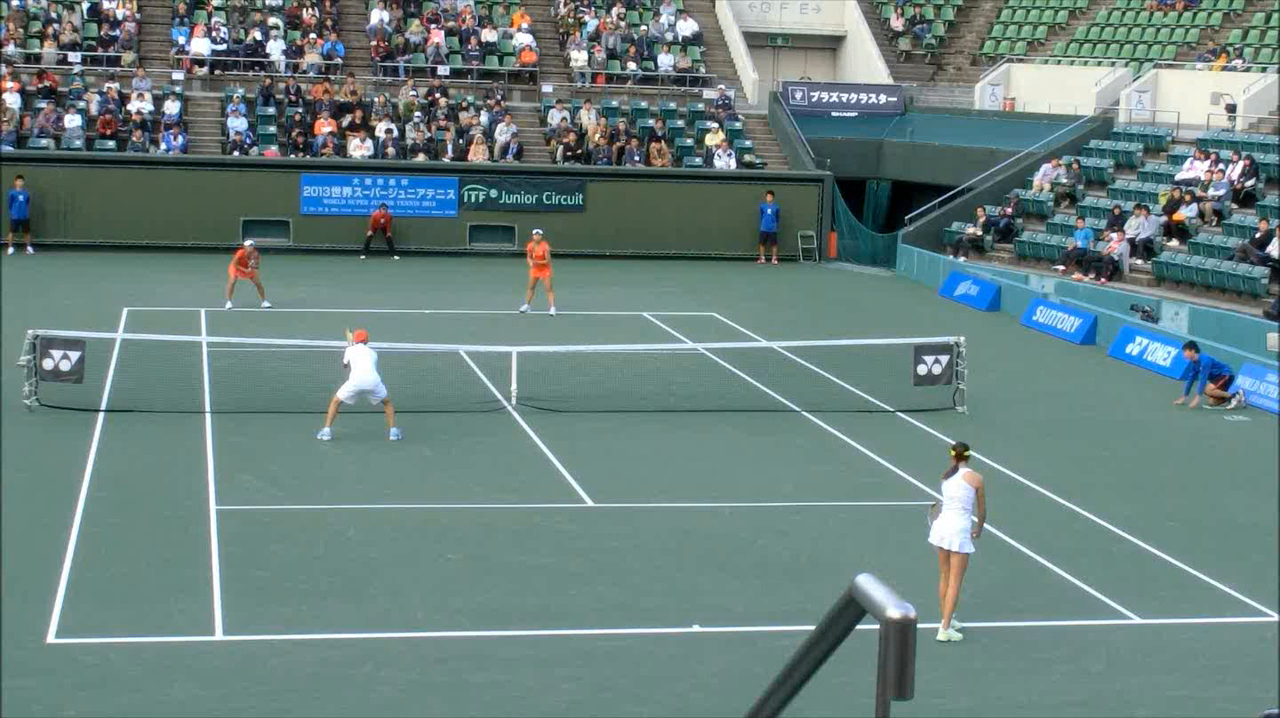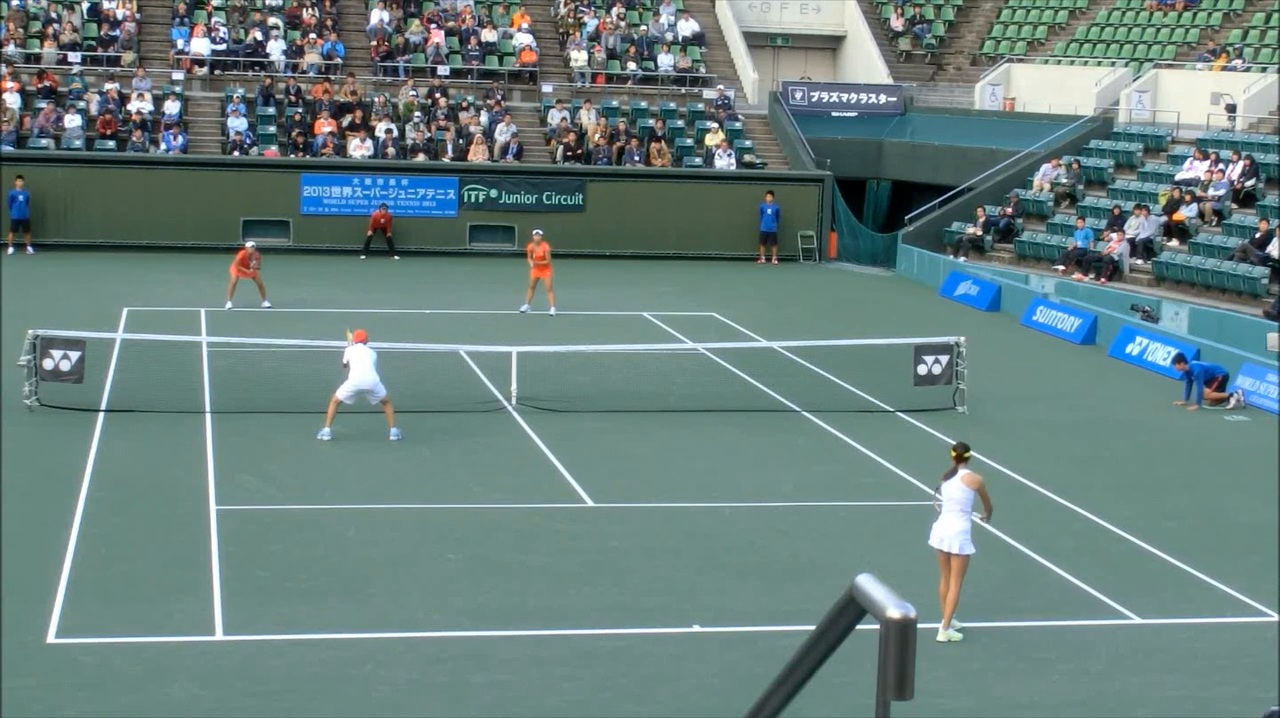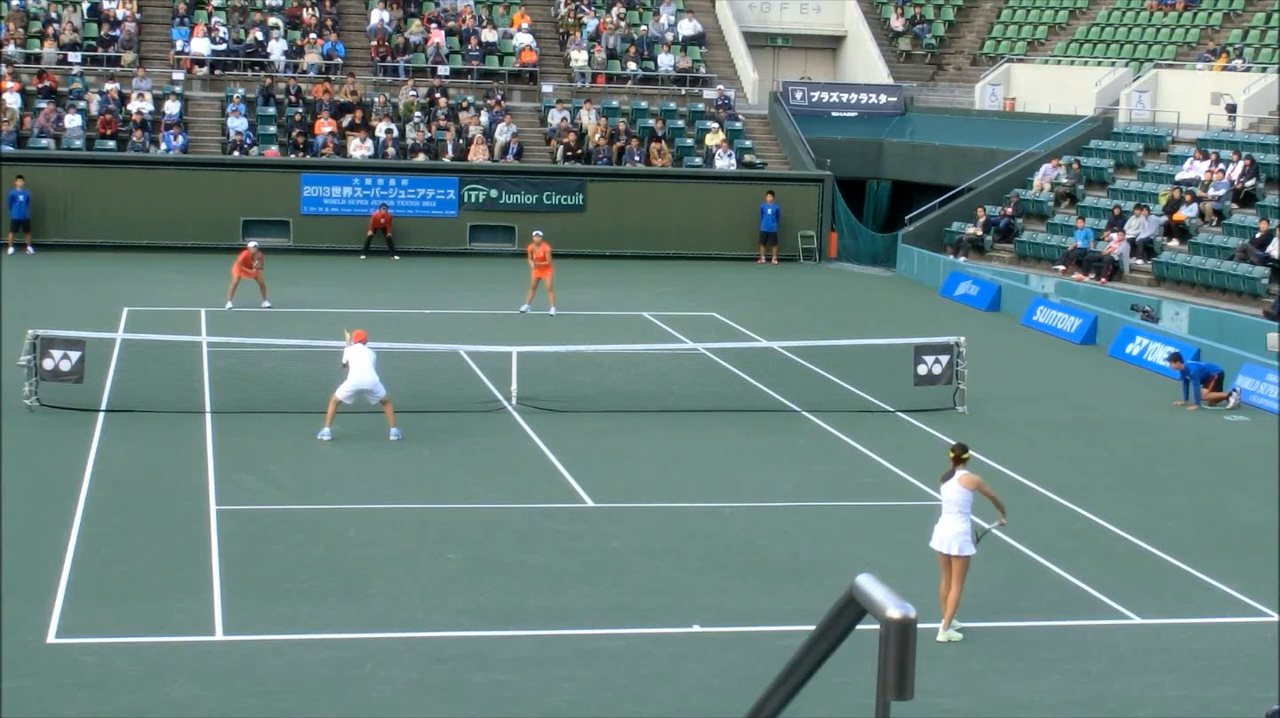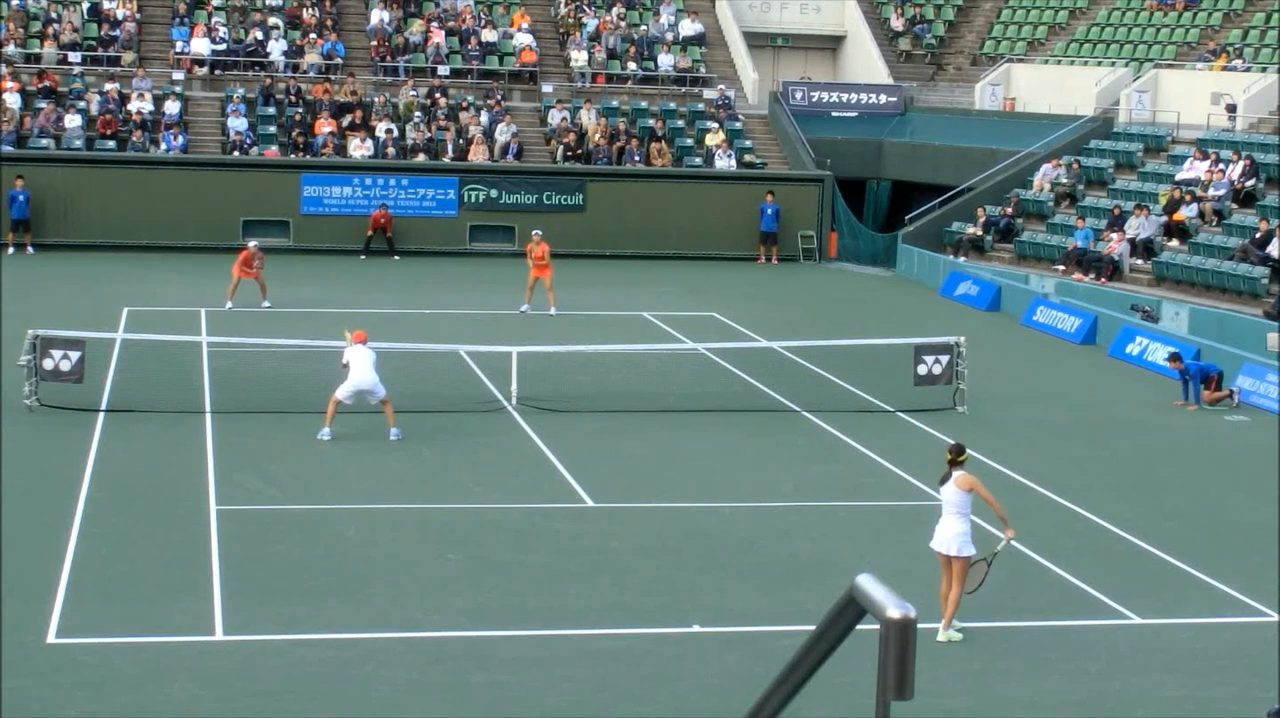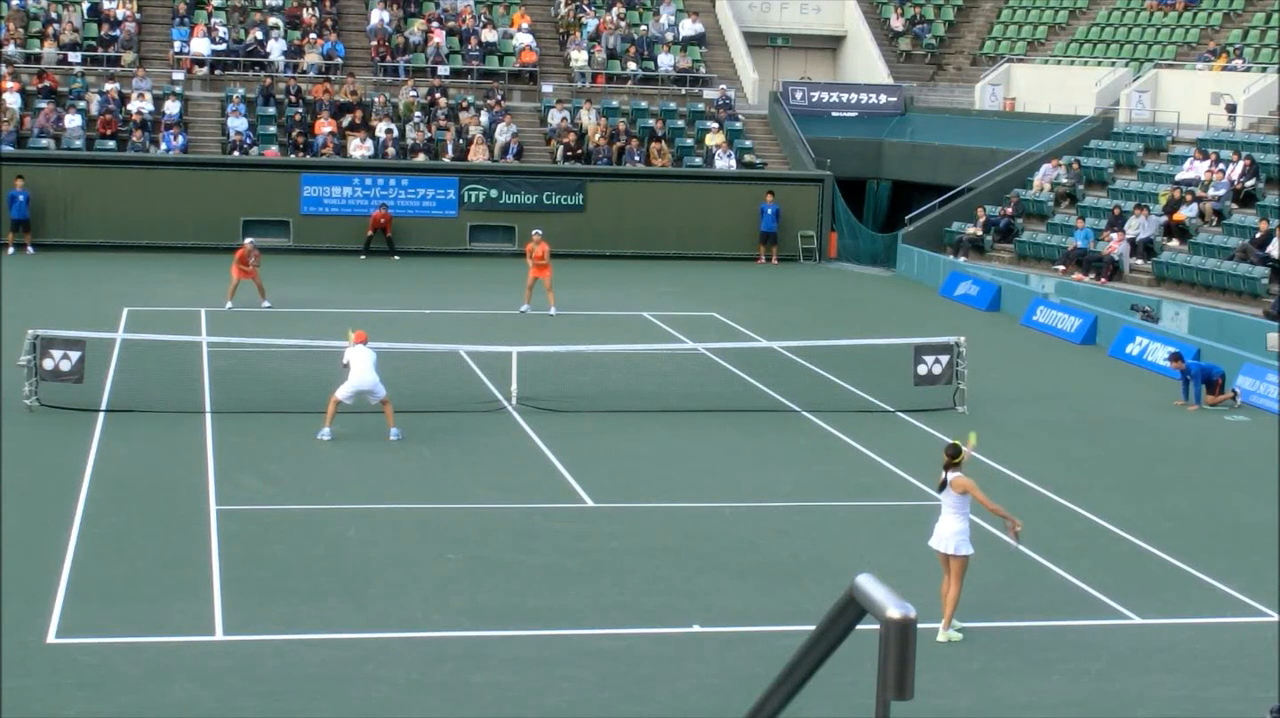
dt=0.3s
person 1, frame 1
left shoulder: (946, 476)
right shoulder: (976, 478)
right elbow: (981, 509)
right wrist: (979, 528)
left hip: (942, 528)
right hip: (959, 532)
left knee: (945, 578)
right knee: (955, 582)
left ankle: (946, 619)
right ankle: (945, 629)
person 1, frame 2
left shoulder: (946, 477)
right shoulder: (975, 479)
right elbow: (987, 505)
right wrist: (987, 515)
left hip: (941, 529)
right hip: (959, 534)
left knee: (945, 579)
right knee: (955, 584)
left ankle: (947, 620)
right ankle: (945, 630)
person 1, frame 3
left shoulder: (945, 478)
right shoulder: (972, 479)
right elbow: (994, 499)
right wrist: (1003, 515)
left hip: (942, 531)
right hip: (959, 535)
left knee: (946, 580)
right knee: (957, 585)
left ankle: (947, 620)
right ankle: (945, 630)
person 1, frame 4
left shoulder: (945, 480)
right shoulder: (968, 480)
right elbow: (993, 504)
right wrist: (1007, 527)
left hip: (942, 532)
right hip: (959, 536)
left knee: (947, 580)
right knee: (957, 585)
left ankle: (947, 620)
right ankle: (945, 630)
person 1, frame 5
left shoulder: (946, 474)
right shoulder: (963, 482)
left elbow: (952, 463)
right elbow: (990, 506)
left wrist: (967, 449)
right wrist: (1012, 521)
left hip: (942, 534)
right hip: (956, 537)
left knee: (948, 581)
right knee: (955, 584)
left ankle: (947, 621)
right ankle: (945, 629)
